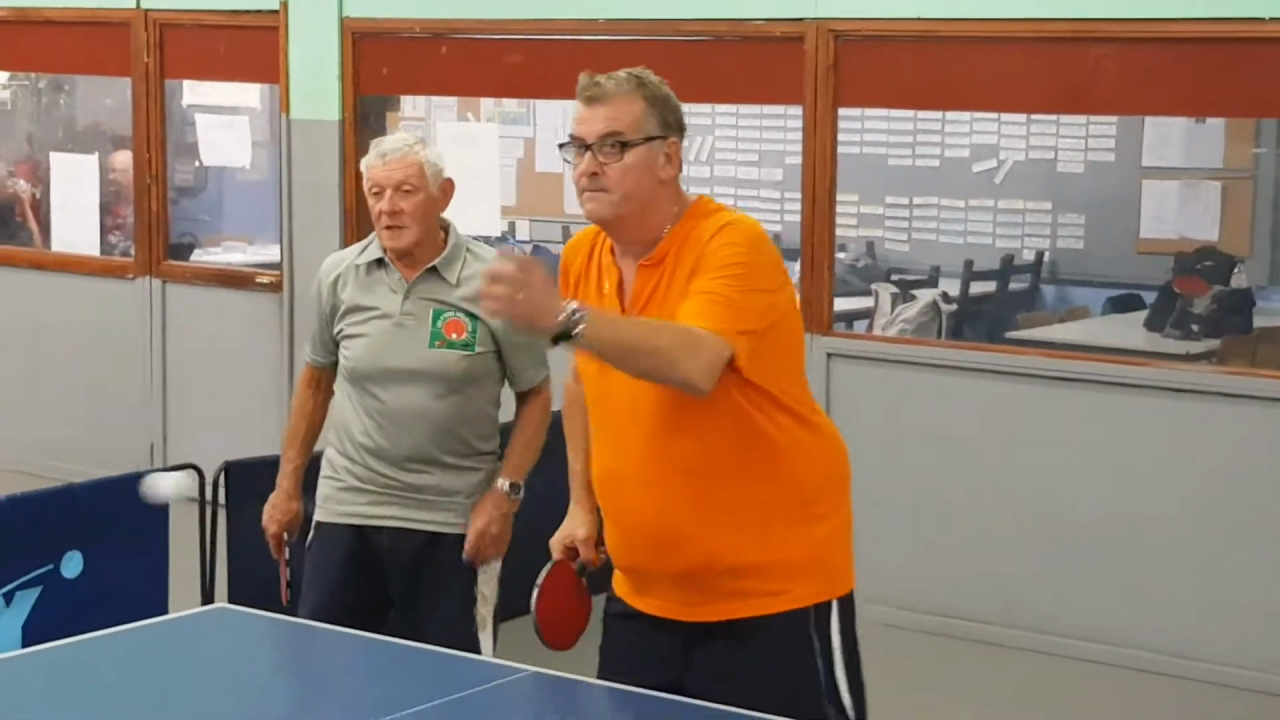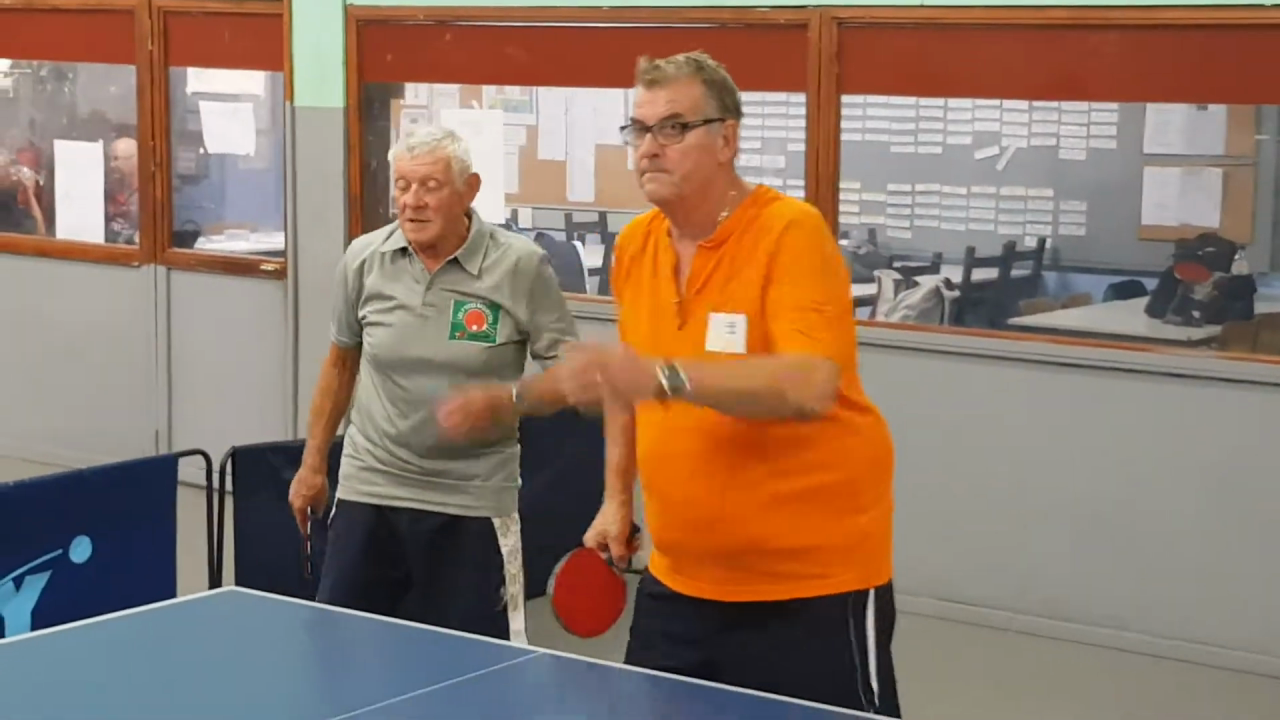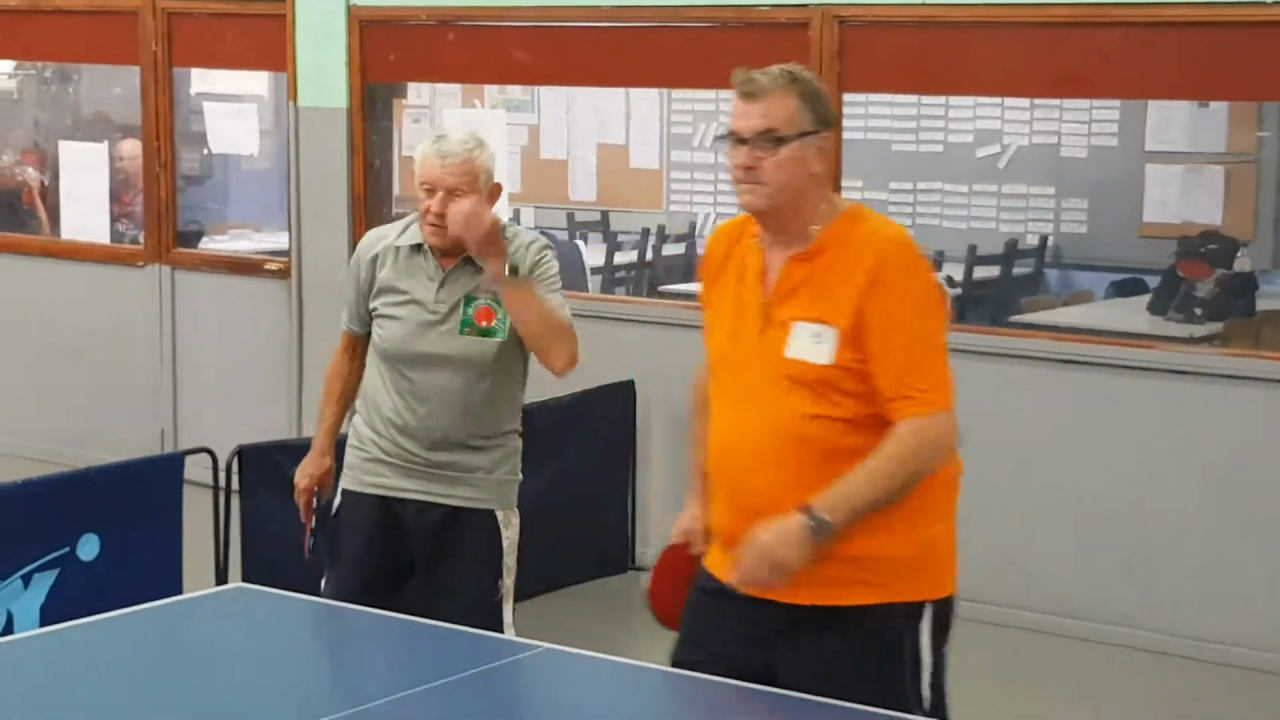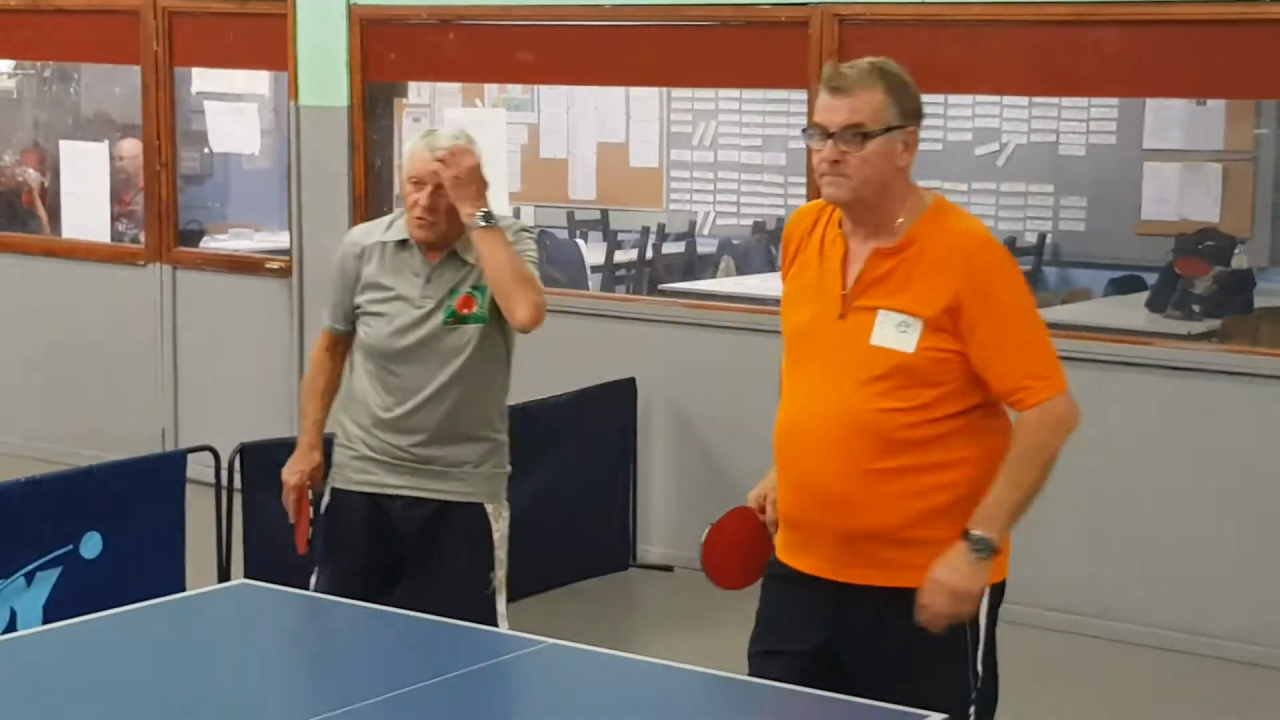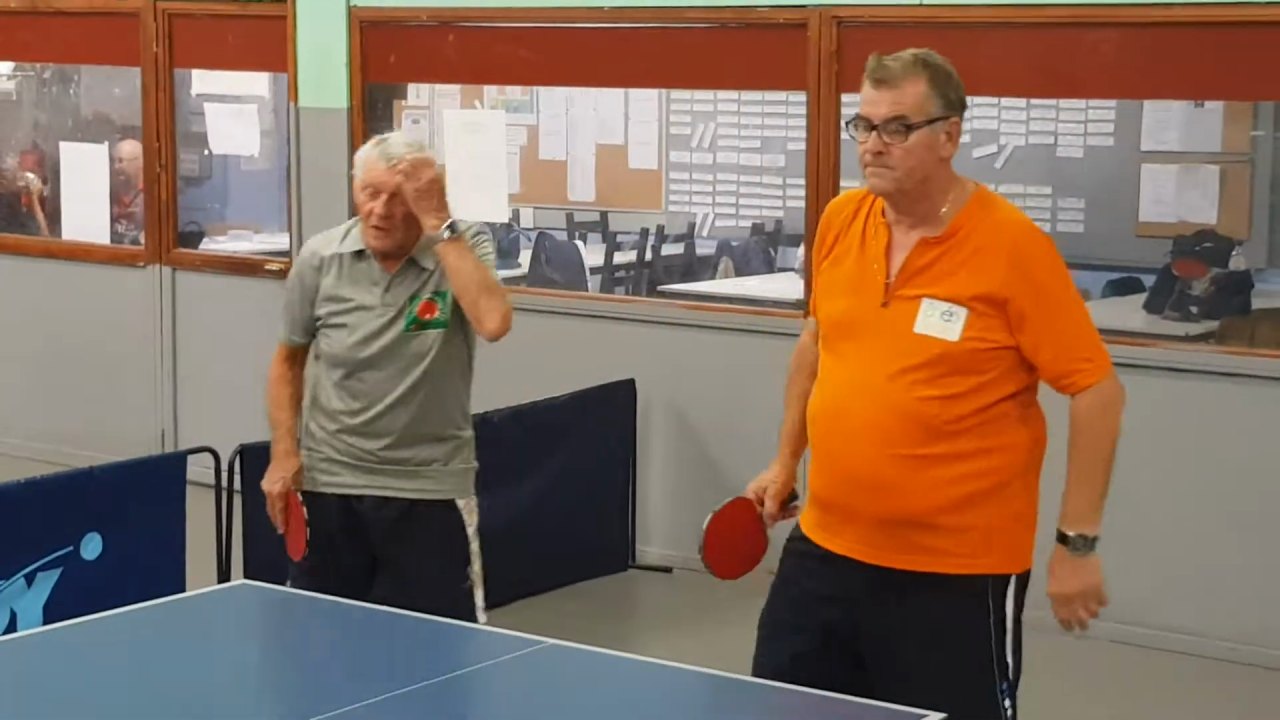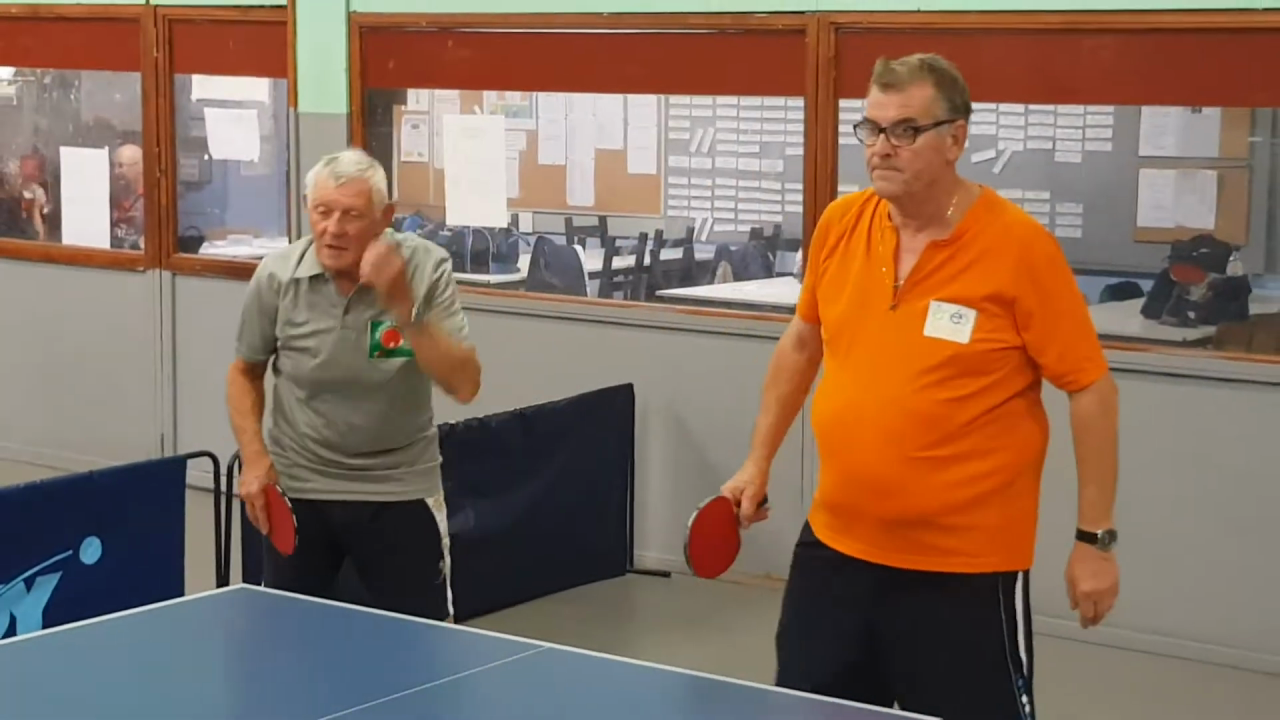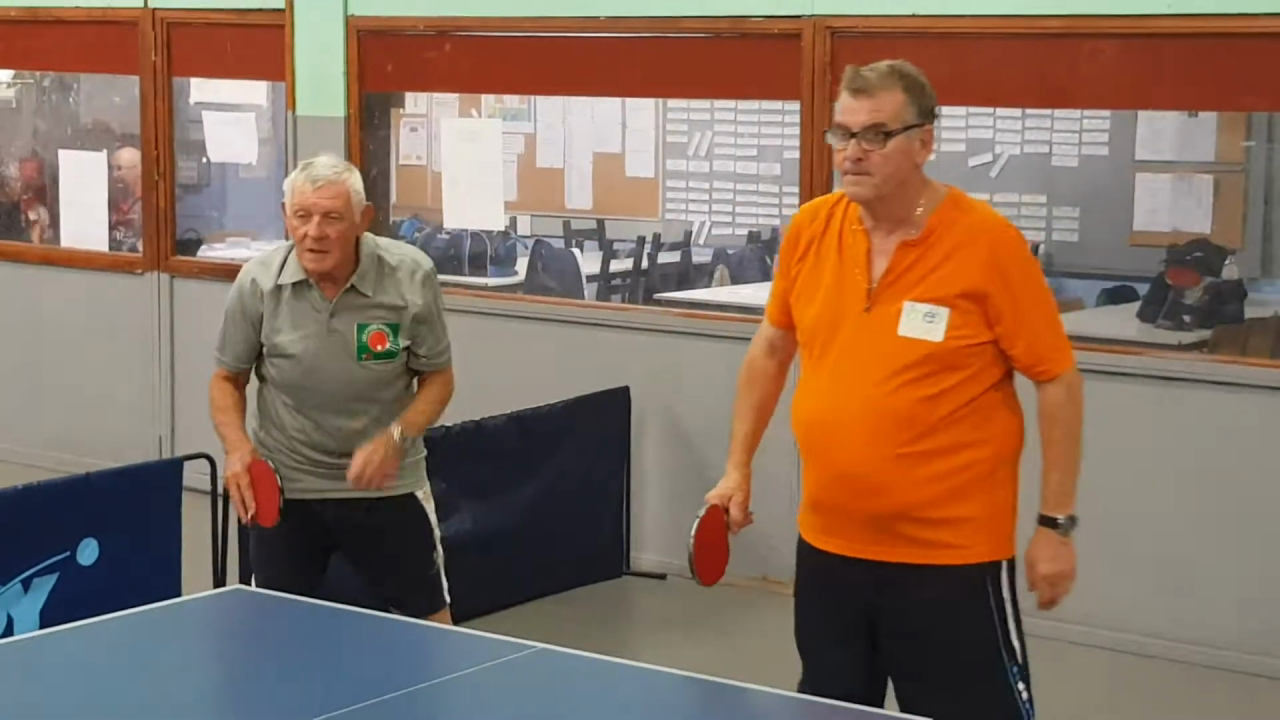
dt=0.2s
person 1, frame 1
left shoulder: (730, 245)
right shoulder: (580, 258)
left elbow: (692, 364)
left wrist: (562, 316)
right wrist: (583, 504)
left hip: (772, 596)
person 1, frame 2
left shoulder: (790, 234)
right shoulder: (635, 244)
left elbow: (810, 385)
left wrist: (663, 377)
right wrist: (616, 499)
left hip: (809, 586)
right hip: (680, 581)
person 1, frame 3
left shoulder: (882, 260)
right shoulder: (723, 250)
left elbow: (929, 431)
left wrist: (810, 523)
right wrist: (703, 497)
left hip: (870, 595)
right hip: (737, 583)
person 1, frame 4
left shoulder: (966, 254)
right shoulder: (801, 232)
left elbow: (1049, 409)
left wrist: (976, 546)
left hip: (927, 580)
right hip: (800, 566)
person 1, frame 5
left shoulder: (1011, 244)
right shoulder: (840, 220)
left elbow: (1096, 392)
left wrist: (1078, 542)
right wrist: (785, 460)
left hip: (954, 567)
right hip: (824, 544)
person 1, frame 6
left shoulder: (1017, 246)
right shoulder: (839, 224)
left elbow: (1092, 391)
right elbow: (801, 344)
left wrist: (1094, 539)
right wrist: (759, 461)
left hip: (964, 565)
right hip: (833, 546)
person 1, frame 7
left shoulder: (987, 242)
right shoulder: (809, 230)
left elbow: (1058, 381)
right elbow: (771, 349)
left wrist: (1056, 523)
right wrist: (739, 466)
left hip: (950, 555)
right hip: (827, 545)
person 2, frame 1
right shoulder: (339, 276)
left elbow: (536, 395)
left wrist: (504, 493)
right wrist: (287, 486)
left hip: (449, 523)
right hip: (347, 515)
person 2, frame 2
left shoulder: (521, 265)
right shoulder: (364, 259)
left elbow: (567, 376)
left wrist: (506, 399)
right wrist: (313, 463)
left hip: (472, 505)
right hip: (369, 494)
person 2, frame 3
left shoulder: (528, 256)
right shoulder: (377, 251)
left elbow: (561, 358)
left wrist: (500, 263)
right wrist: (322, 447)
left hip: (473, 497)
right hip: (372, 484)
person 2, frame 4
left shoulder: (503, 242)
right shoulder: (362, 248)
left elbow: (526, 314)
right elbow: (332, 347)
left wrist: (475, 215)
right wrist: (308, 443)
left hip: (462, 490)
right hip: (360, 481)
person 2, frame 5
left shoulder: (462, 246)
right shoulder: (319, 258)
left elbow: (493, 323)
right elbow: (289, 358)
left wrist: (439, 223)
right wrist: (284, 452)
left hip: (430, 488)
right hip: (329, 483)
person 2, frame 6
left shoulder: (426, 269)
right shoulder: (275, 276)
left elbow: (465, 383)
right elbow: (245, 372)
left wrist: (404, 304)
right wrist: (254, 457)
left hip: (400, 487)
right hip: (298, 487)
person 2, frame 7
left shoulder: (411, 276)
right shoulder: (257, 283)
left elbow: (437, 380)
right elbow: (226, 379)
left wrist: (392, 440)
right wrist: (237, 446)
left hip: (386, 485)
right hip: (287, 485)
left knee: (427, 626)
